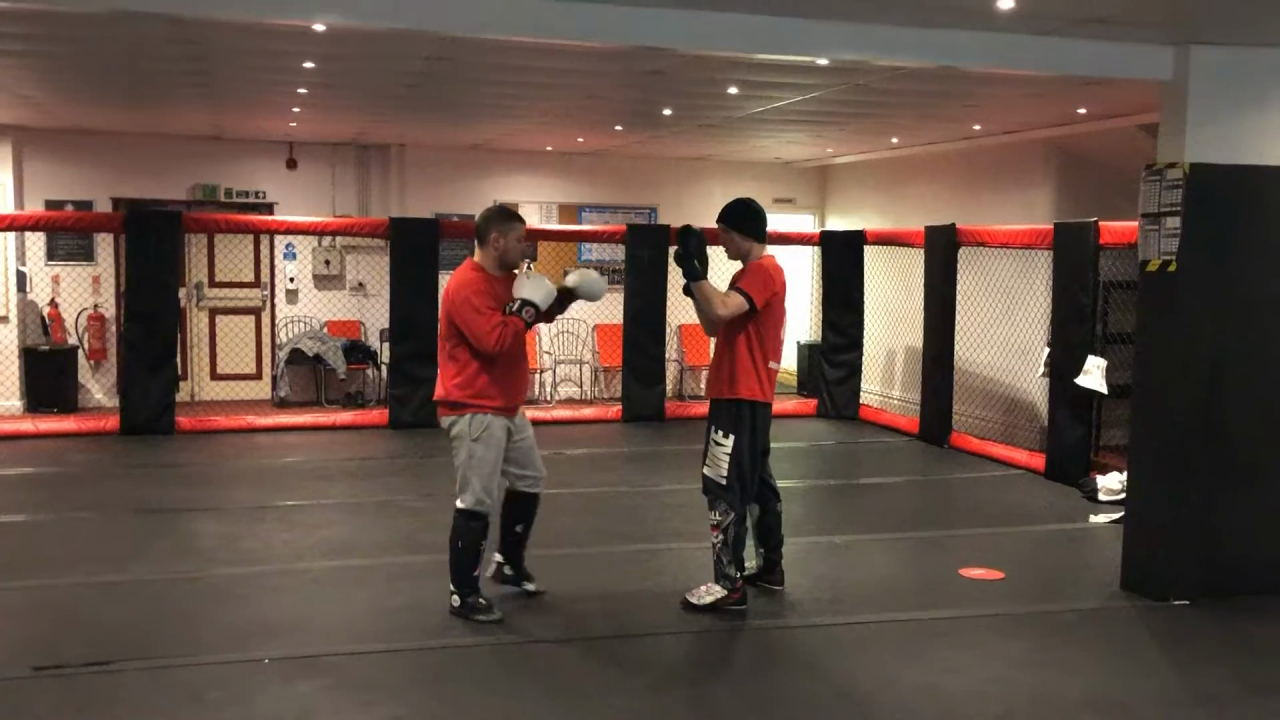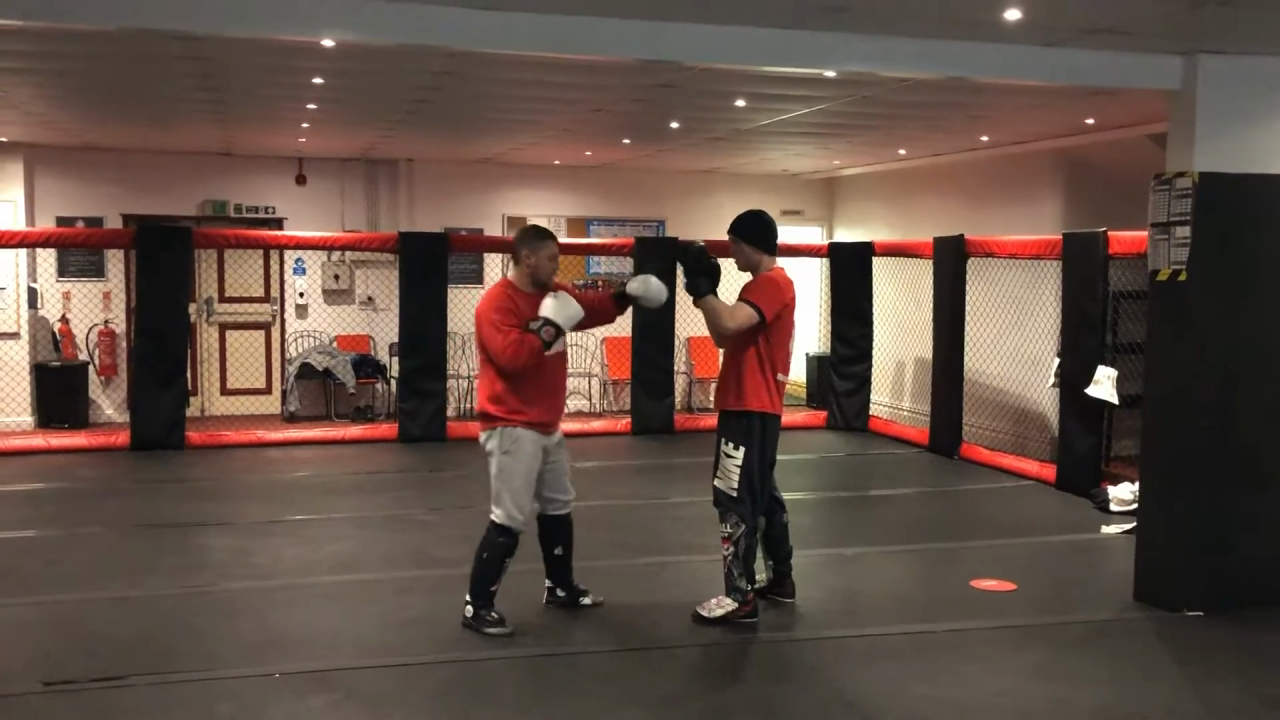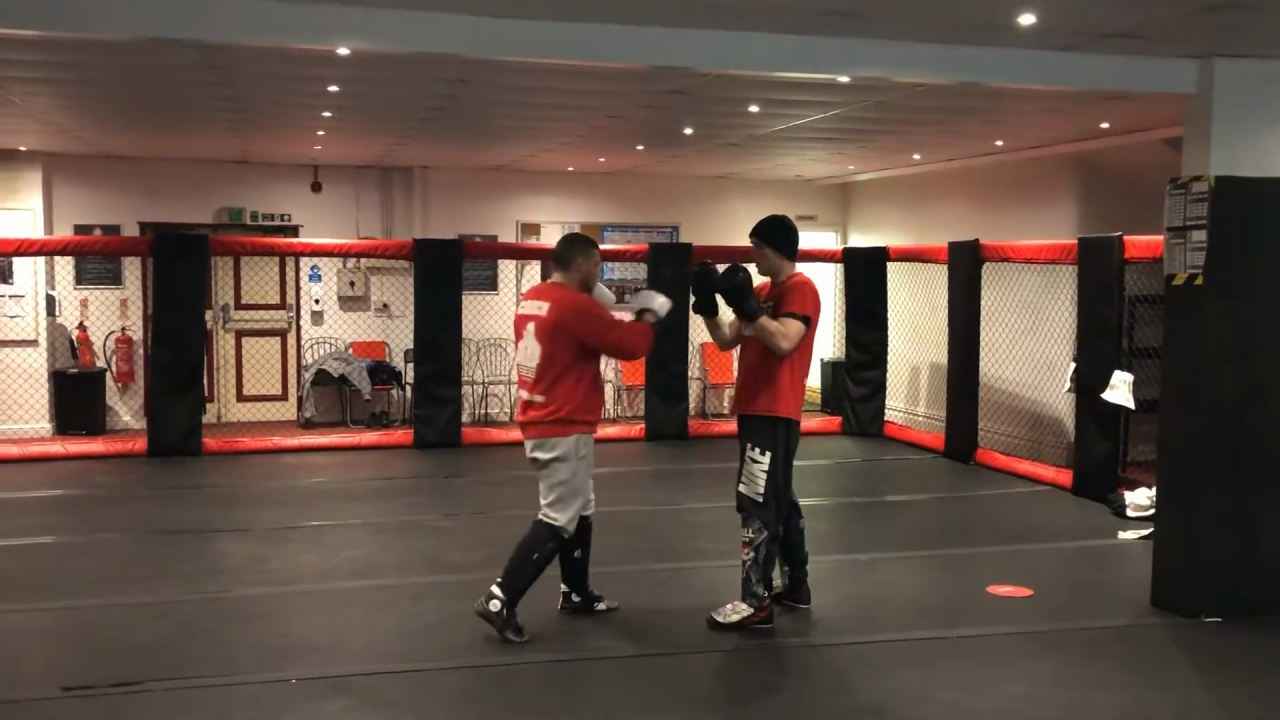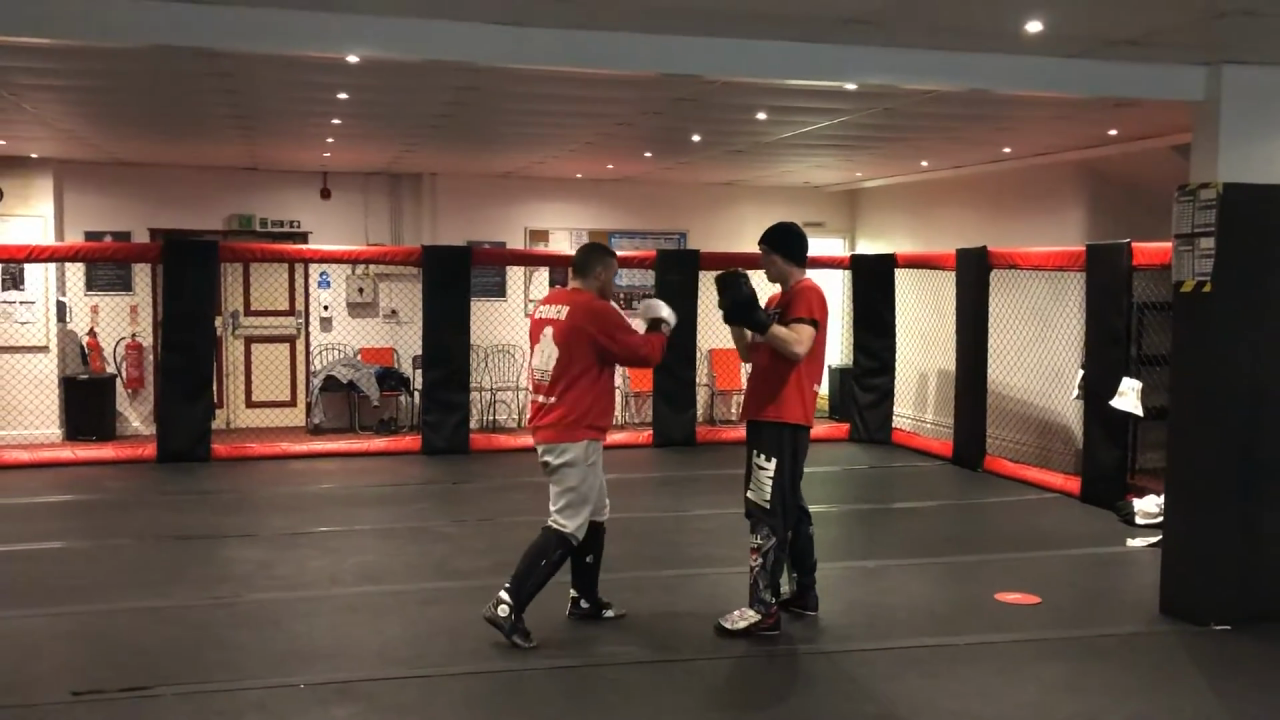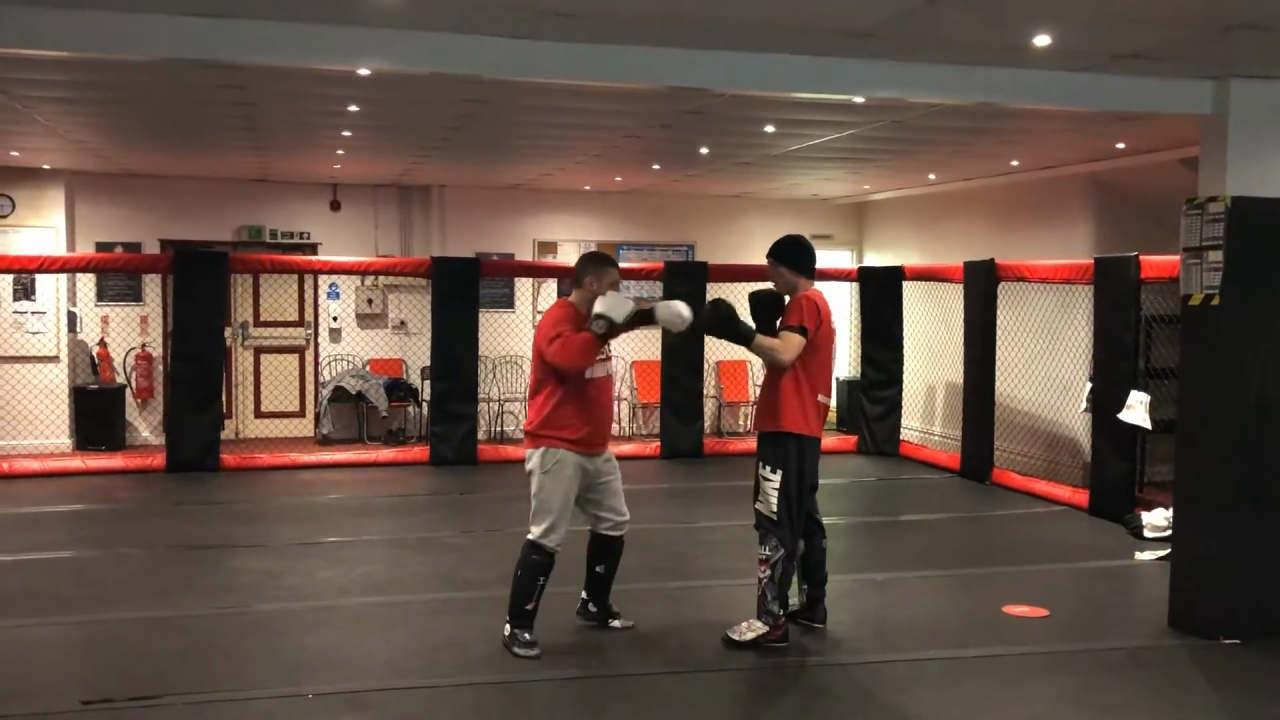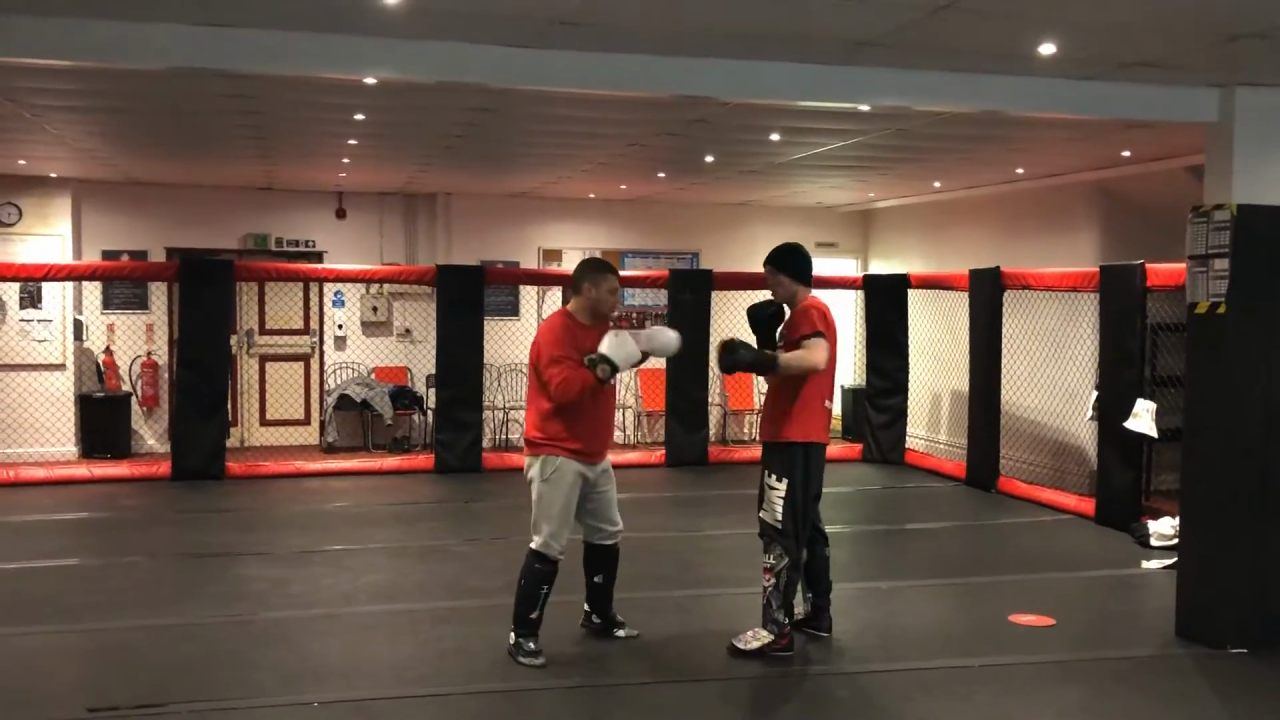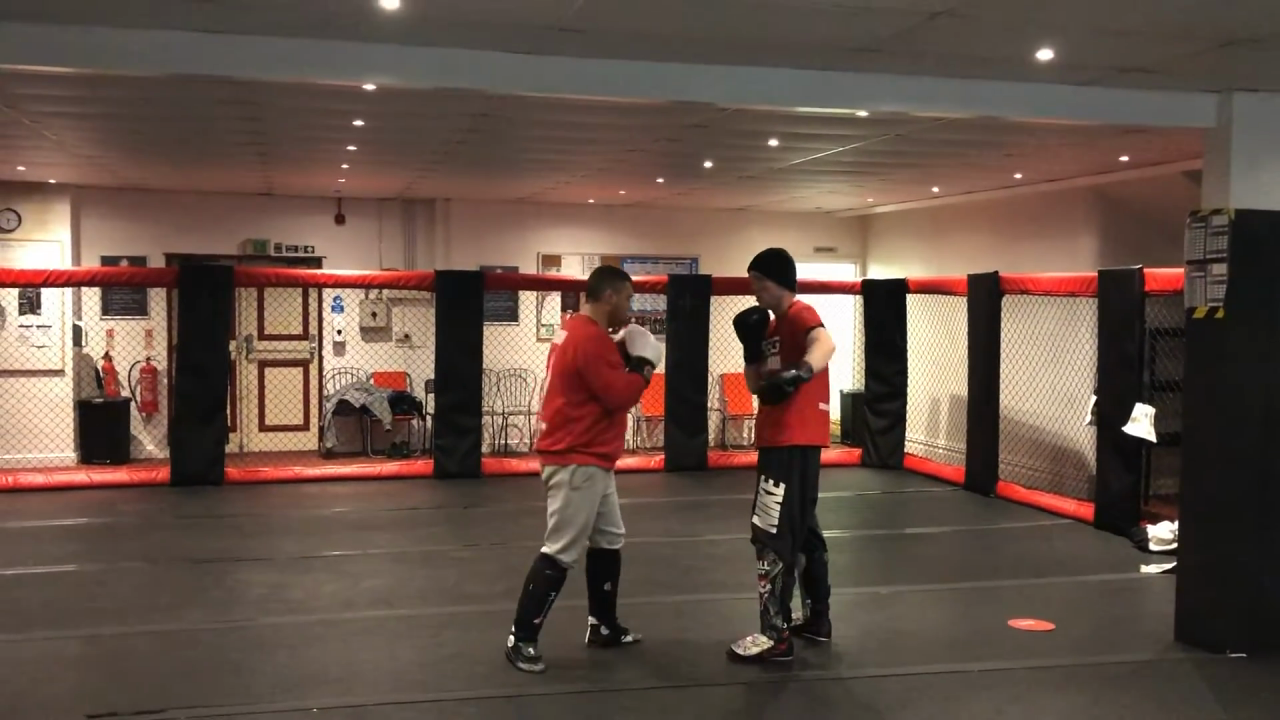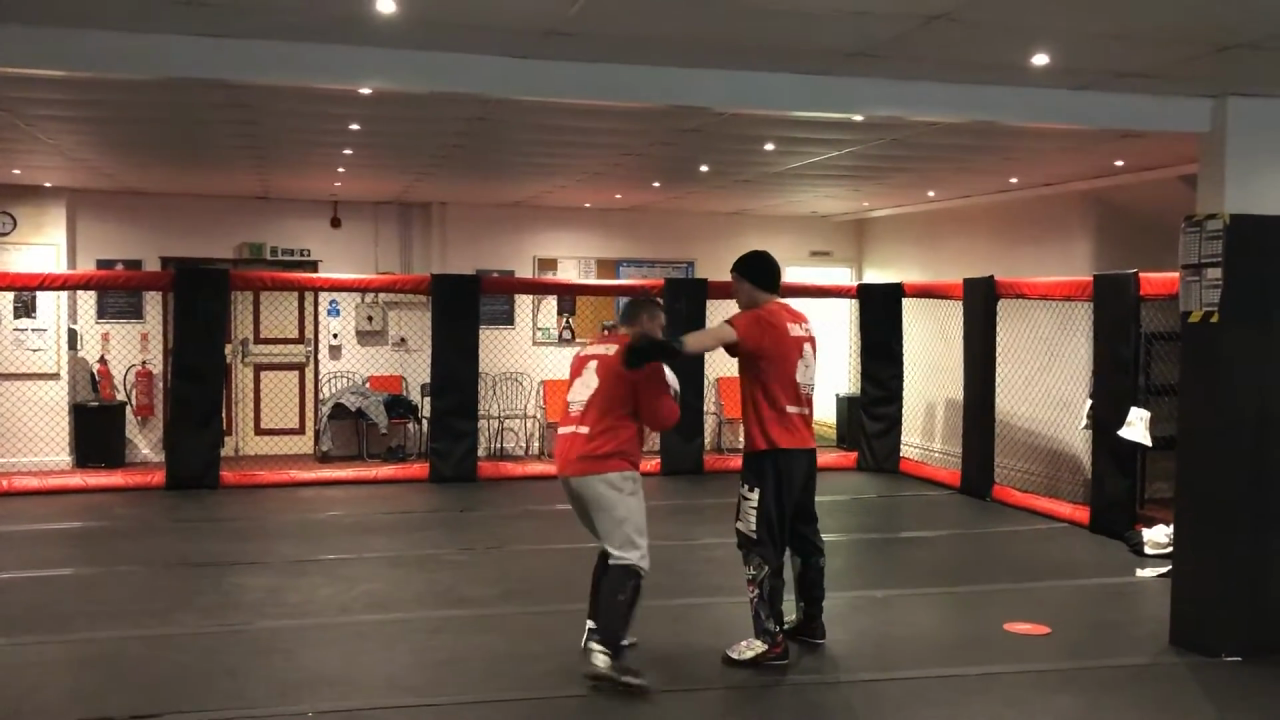
dt=0.4s
person 1, frame 1
left shoulder: (763, 271)
right shoulder: (748, 273)
left elbow: (721, 310)
right elbow: (714, 326)
left wrist: (693, 269)
right wrist: (695, 281)
left hip: (741, 397)
right hip: (748, 396)
left knee: (723, 486)
right knee: (756, 482)
left ankle: (730, 584)
right ankle: (770, 567)
person 1, frame 2
left shoulder: (773, 283)
right shoulder: (758, 285)
left elbow: (729, 323)
right elbow: (724, 339)
left wrist: (696, 285)
right wrist: (707, 290)
left hip: (750, 409)
right hip: (755, 408)
left knee: (734, 498)
right knee: (763, 493)
left ankle: (740, 596)
right ankle: (780, 579)
person 1, frame 3
left shoulder: (801, 289)
right shoulder: (760, 292)
left elbow: (783, 341)
right elbow: (725, 341)
left wrist: (745, 306)
right wrist: (707, 304)
left hip: (774, 414)
right hip: (756, 410)
left knee: (758, 503)
right knee: (778, 499)
left ankle: (757, 602)
right ankle: (796, 585)
person 1, frame 4
left shoulder: (807, 294)
right shoulder: (779, 299)
left elbow: (798, 347)
right elbow: (750, 354)
left wrist: (756, 317)
right wrist: (735, 316)
left hip: (783, 419)
right hip: (769, 416)
left knee: (766, 509)
right knee: (788, 505)
left ankle: (764, 608)
right ankle: (804, 592)
person 1, frame 5
left shoulder: (804, 303)
right shoulder: (810, 305)
left elbow: (784, 355)
right elbow: (779, 359)
left wrist: (739, 331)
right wrist: (763, 326)
left hip: (788, 429)
right hip: (800, 429)
left knee: (776, 522)
right knee: (804, 517)
left ankle: (771, 620)
right ankle: (813, 604)
person 1, frame 6
left shoulder: (808, 310)
right shoulder: (798, 314)
left elbow: (816, 359)
right elbow: (781, 376)
left wrist: (759, 357)
right wrist: (765, 339)
left hip: (794, 438)
right hip: (801, 437)
left knee: (779, 530)
right knee: (806, 525)
left ankle: (776, 629)
right ankle: (818, 614)
person 1, frame 7
left shoulder: (799, 315)
right shoulder: (772, 325)
left elbow: (825, 344)
right elbow: (756, 385)
left wrist: (801, 372)
right wrist: (752, 347)
left hip: (793, 443)
right hip: (786, 441)
left knee: (772, 535)
right knee: (802, 530)
left ankle: (775, 634)
right ankle: (817, 617)
person 1, frame 8
left shoulder: (759, 319)
right shoulder: (801, 323)
left elbow: (721, 334)
left wrist: (671, 347)
left hip: (771, 448)
right hip: (802, 446)
left knee: (760, 542)
right knee: (804, 533)
left ankle: (770, 639)
right ankle: (811, 620)
person 2, frame 1
left shoulder: (504, 279)
right shoulder: (467, 286)
left elbow: (524, 317)
right elbow: (496, 340)
left wrist: (564, 294)
right wrist: (529, 306)
left hip: (505, 408)
right hip: (475, 411)
left knee: (530, 480)
right knee: (476, 503)
left ankle: (509, 564)
right ankle: (463, 595)
person 2, frame 2
left shoulder: (551, 293)
right shoulder: (495, 303)
left elbow: (594, 308)
right elbow: (512, 356)
left wrist: (628, 294)
right wrist: (551, 326)
left hip: (546, 425)
right hip: (512, 427)
left knee: (558, 507)
right knee: (509, 520)
left ankle: (560, 588)
right ankle: (477, 606)
person 2, frame 3
left shoulder: (531, 299)
right shoulder: (575, 305)
right elbow: (632, 344)
right wrist: (649, 314)
left hip: (545, 423)
right hip: (565, 430)
left knee: (578, 511)
right knee: (558, 520)
left ankle: (576, 593)
right ankle: (500, 600)
person 2, frame 4
left shoulder: (546, 307)
right shoulder: (594, 311)
right elbow: (645, 353)
right wrist: (662, 323)
left hip: (552, 429)
right hip: (575, 436)
left knee: (593, 516)
right knee: (566, 527)
left ankle: (585, 600)
right ankle: (508, 605)
person 2, frame 5
left shoulder: (592, 316)
right shoulder: (556, 320)
left elbow: (616, 323)
right elbow: (569, 359)
left wrist: (652, 313)
right wrist: (603, 321)
left hip: (594, 447)
right hip: (555, 448)
left knee: (612, 525)
right knee: (546, 538)
left ankle: (595, 604)
right ankle: (517, 625)
person 2, frame 6
left shoulder: (603, 327)
right shoulder: (554, 331)
left elbow: (631, 340)
right elbow: (564, 388)
left wrist: (646, 343)
right wrist: (606, 362)
left hip: (595, 457)
right hip: (556, 457)
left knee: (606, 536)
right knee: (548, 548)
left ankle: (599, 616)
right ankle: (522, 634)
person 2, frame 7
left shoulder: (584, 332)
right shoulder: (590, 337)
right elbow: (619, 395)
left wrist: (623, 355)
right wrist: (644, 363)
left hip: (590, 461)
right hip: (576, 462)
left knee: (608, 542)
right knee: (561, 552)
left ankle: (603, 626)
right ankle: (522, 638)
person 2, frame 8
left shoulder: (587, 351)
right elbow: (664, 419)
right wrist: (669, 393)
left hip: (571, 463)
right hip: (607, 469)
left knee: (614, 548)
right knee: (631, 559)
left ankle: (598, 630)
right ankle: (604, 653)
